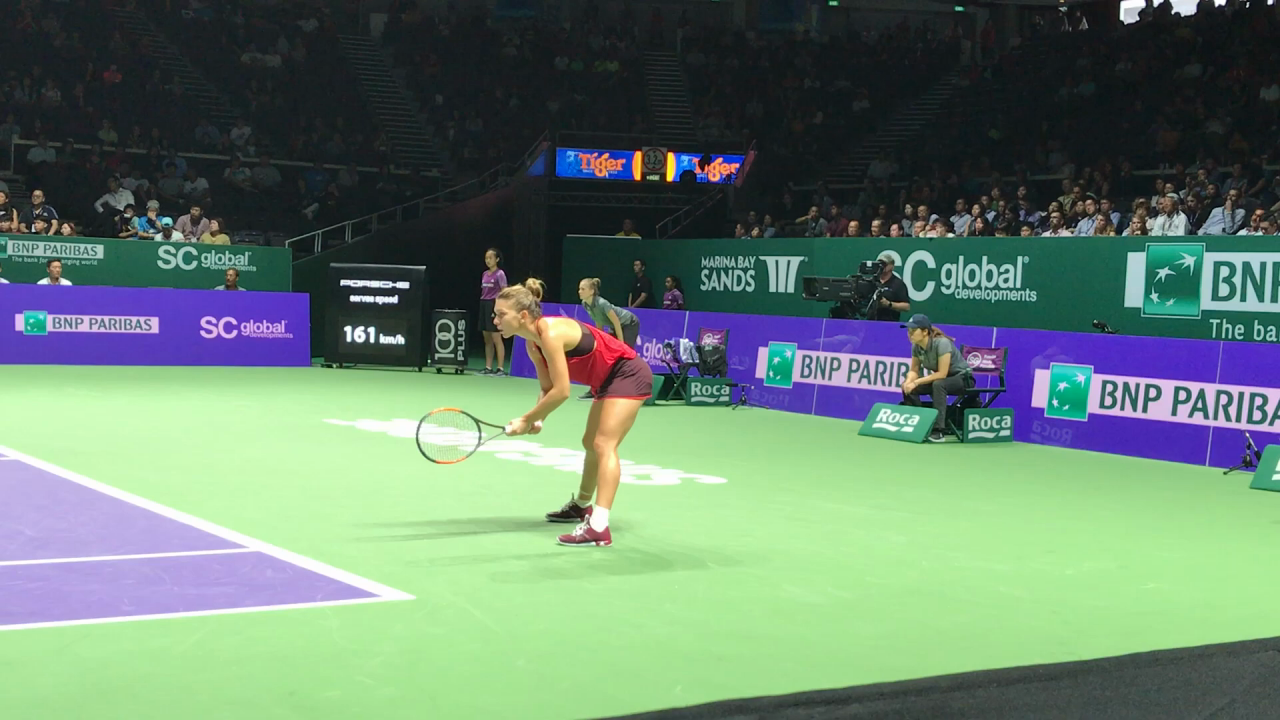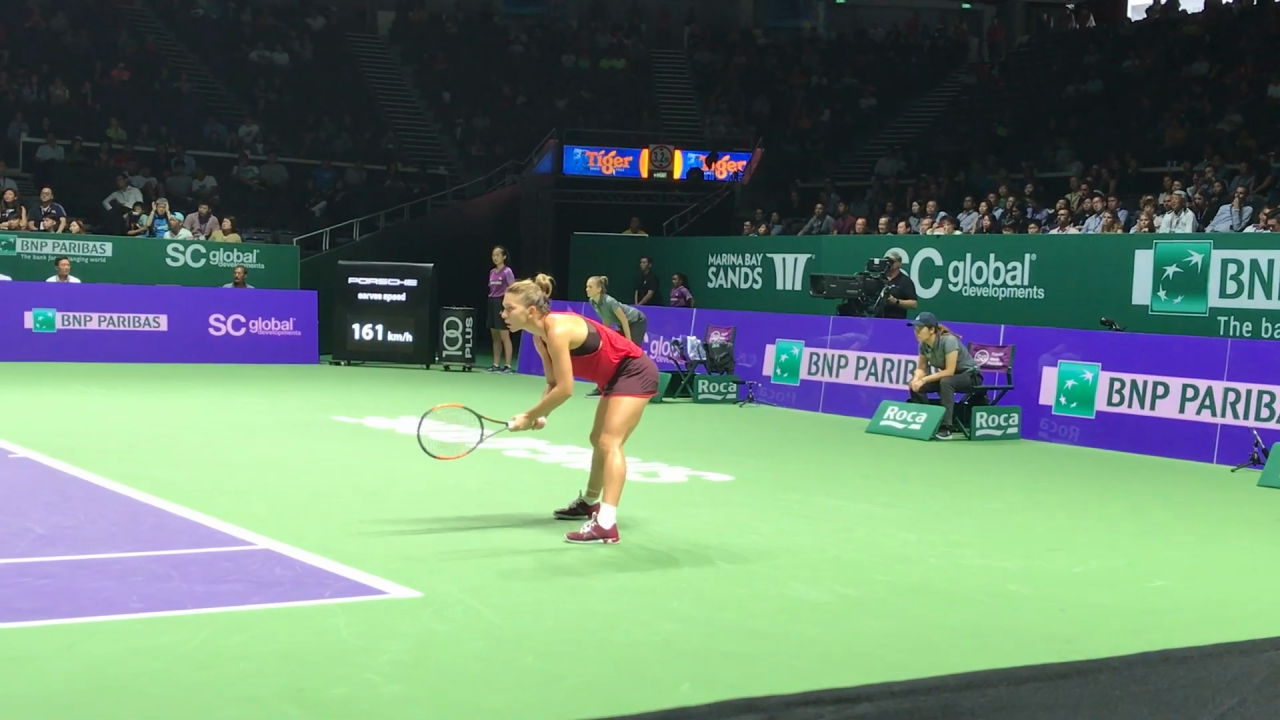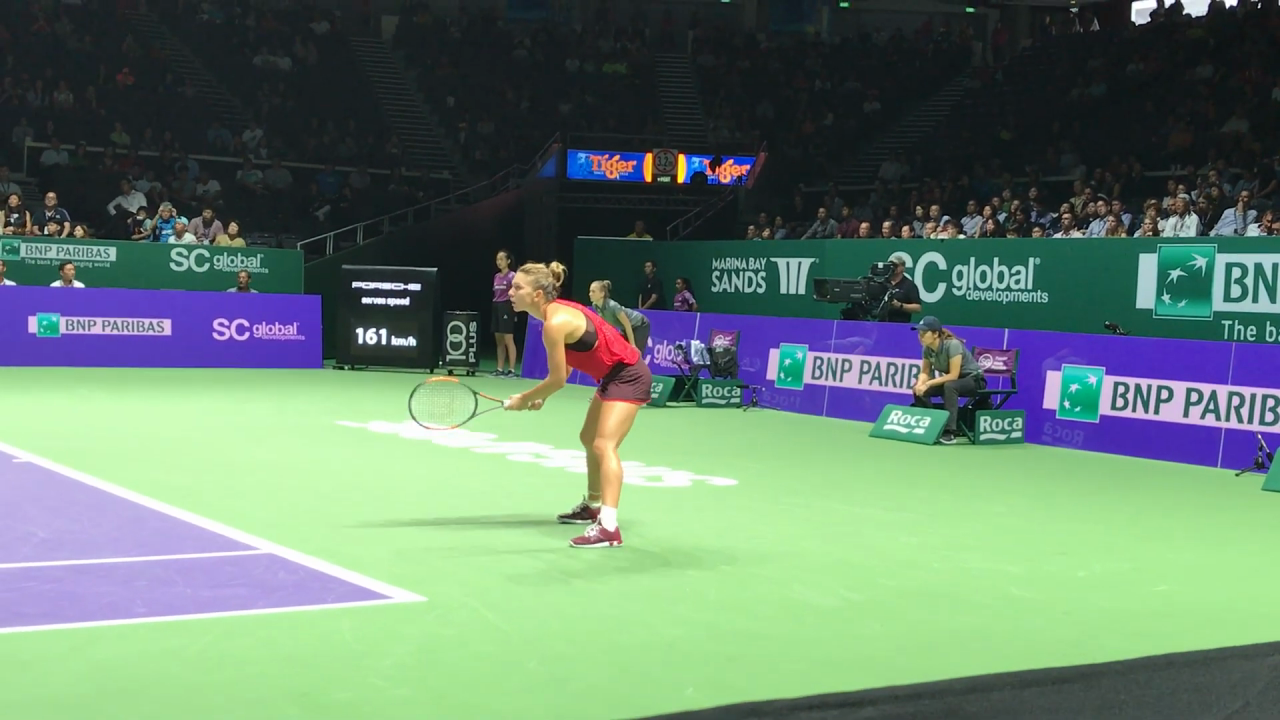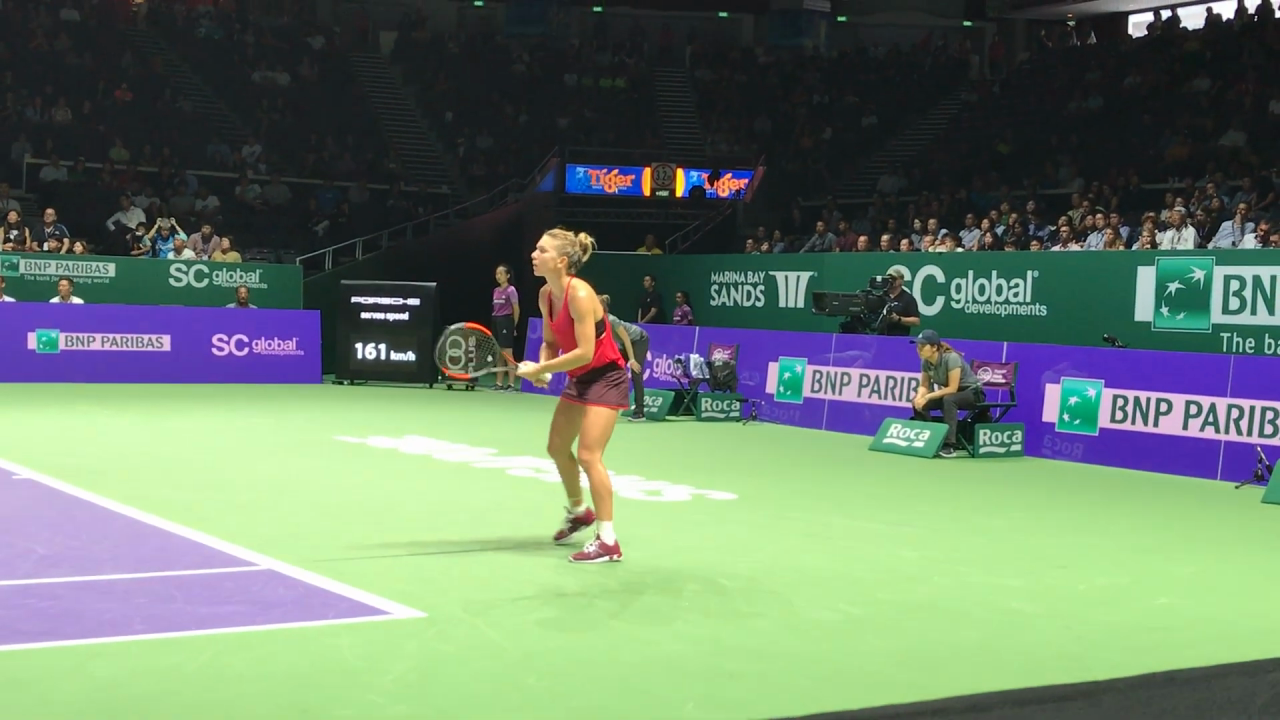
dt=1s
person 1, frame 1
left shoulder: (550, 332)
right shoulder: (533, 343)
left elbow: (562, 391)
right elbow: (548, 389)
left wrist: (526, 420)
right wrist: (537, 419)
left hip: (629, 373)
right hip: (608, 380)
left knee: (604, 446)
right knee: (591, 444)
left ankle: (599, 527)
right ankle: (581, 506)
person 1, frame 2
left shoulder: (557, 330)
right shoulder: (540, 337)
left elbow: (565, 389)
right elbow: (553, 383)
left wrist: (529, 416)
right wrist: (541, 415)
left hip: (635, 372)
right hip: (616, 376)
left knee: (610, 443)
right knee: (598, 441)
left ankle: (606, 524)
right ankle: (589, 503)
person 1, frame 3
left shoulder: (556, 322)
right shoulder: (554, 314)
left elbow: (558, 379)
right elbow: (561, 370)
left wrist: (524, 399)
right wrist: (539, 397)
left hip: (628, 375)
right hip: (614, 375)
left knee: (604, 445)
right knee: (589, 438)
left ankle: (609, 527)
right ankle: (592, 506)
person 1, frame 4
left shoulder: (580, 294)
right shoulder: (545, 294)
left elbow: (585, 352)
right elbow: (551, 341)
left wrist: (540, 369)
right wrist: (542, 367)
left hip: (605, 378)
right hip: (579, 379)
left knee: (588, 456)
right knee: (556, 448)
left ankle: (608, 542)
right ankle: (579, 511)
